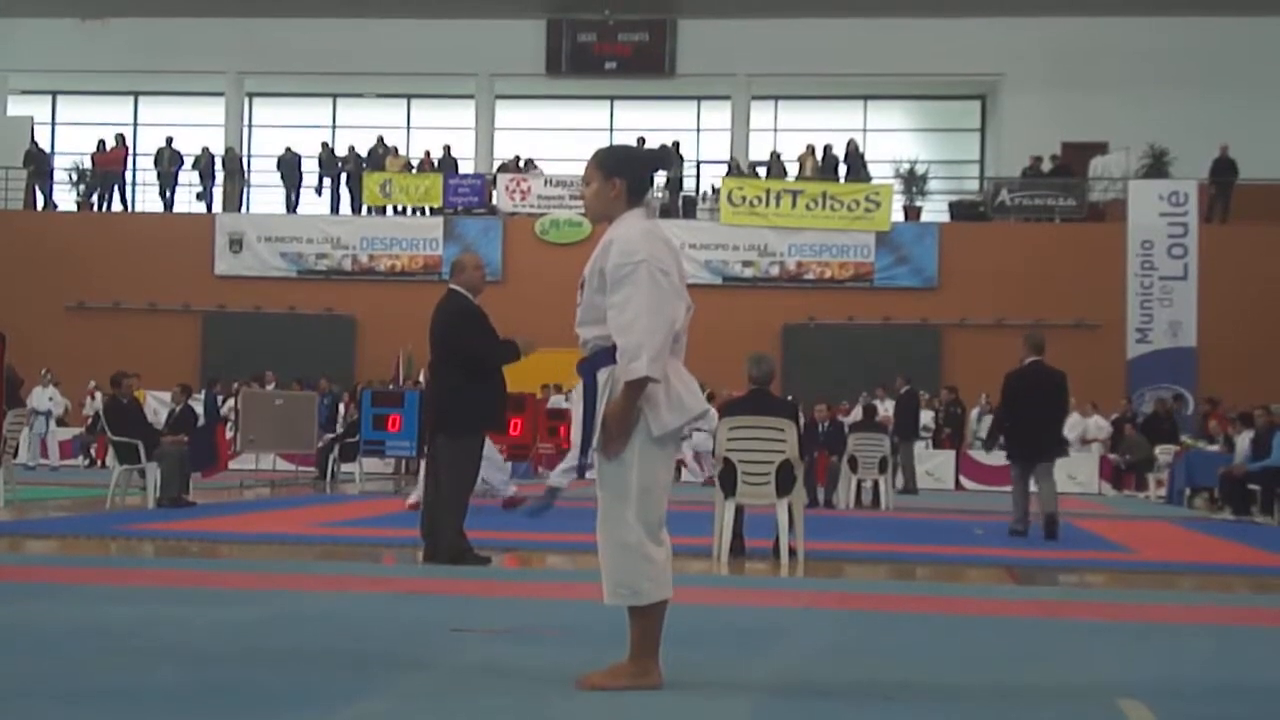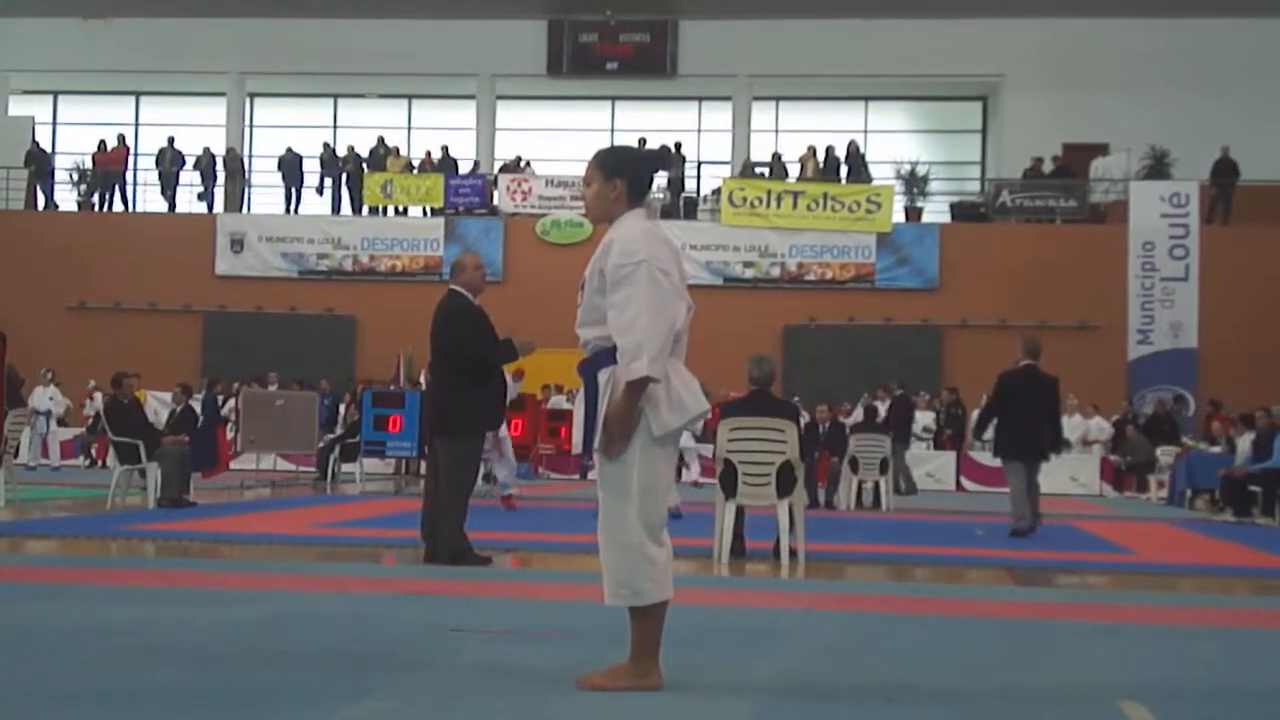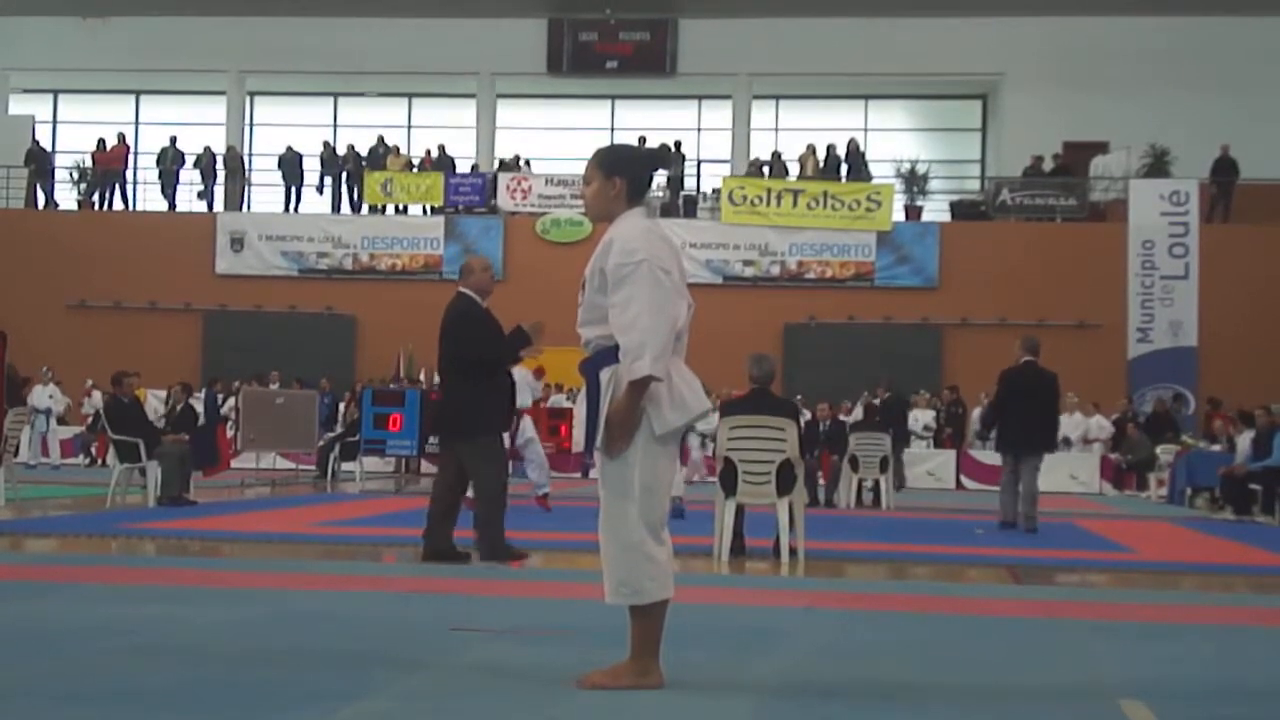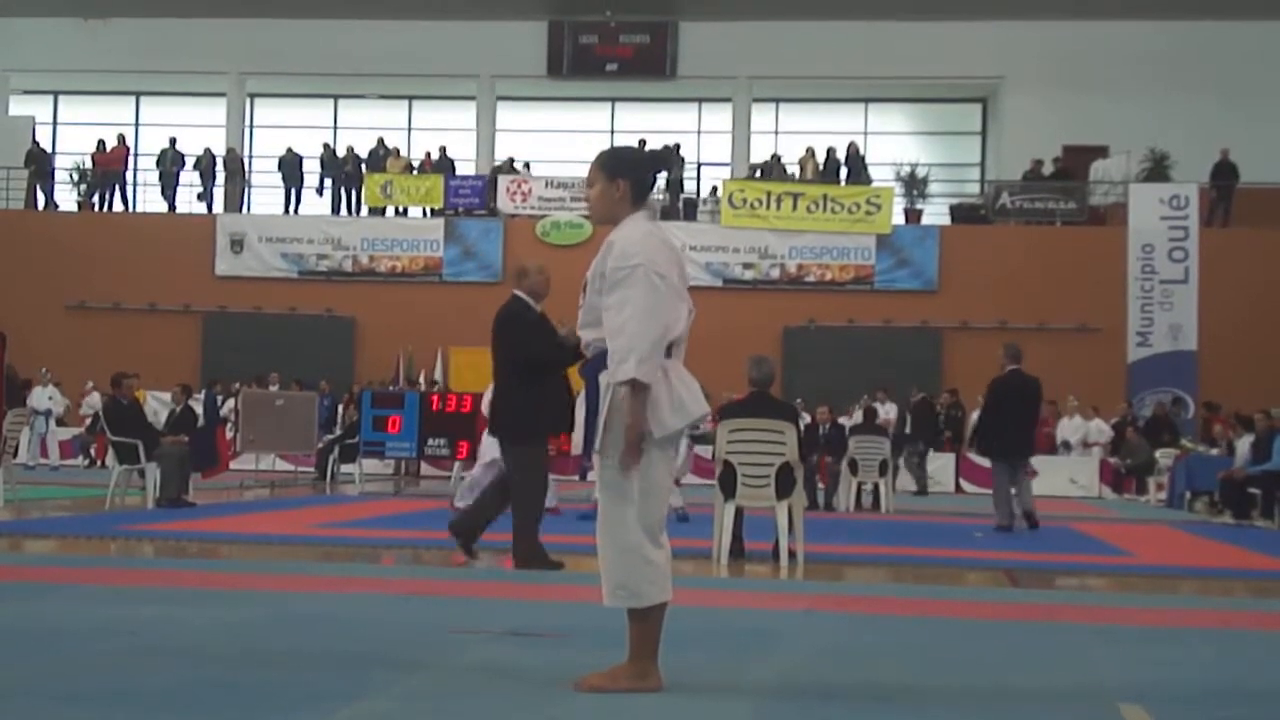
dt=0.5s
person 1, frame 1
left shoulder: (629, 240)
right shoulder: (639, 238)
left elbow: (642, 329)
left wrist: (624, 404)
left hip: (633, 395)
right hip: (639, 395)
left knee: (631, 525)
right knee: (633, 525)
left ankle: (641, 665)
right ankle: (642, 658)
person 1, frame 2
left shoulder: (630, 241)
right shoulder: (640, 238)
left elbow: (644, 329)
left wrist: (626, 404)
left hip: (634, 395)
right hip: (638, 394)
left knee: (632, 524)
right knee: (634, 525)
left ankle: (643, 665)
right ankle: (641, 661)
person 1, frame 3
left shoulder: (629, 240)
right shoulder: (640, 237)
left elbow: (646, 328)
left wrist: (628, 403)
left hip: (634, 393)
right hip: (642, 392)
left knee: (633, 523)
right knee: (636, 523)
left ankle: (643, 665)
right ankle: (642, 659)
person 1, frame 4
left shoulder: (629, 243)
right shoulder: (648, 240)
left elbow: (639, 331)
left wrist: (635, 409)
left hip: (634, 396)
right hip: (645, 395)
left knee: (630, 525)
right knee: (635, 526)
left ankle: (641, 667)
right ankle: (641, 662)
person 2, frame 1
left shoulder: (449, 306)
right shoulder: (463, 310)
right elbow: (482, 354)
left wrist: (506, 347)
right wrist: (516, 349)
left hip: (448, 404)
right hip: (463, 407)
left knee: (442, 477)
right knee: (457, 479)
left ankle: (436, 544)
right ankle: (451, 546)
person 2, frame 2
left shoulder: (451, 306)
right shoulder: (462, 310)
right elbow: (477, 354)
left wrist: (505, 349)
right wrist: (513, 349)
left hip: (449, 406)
right hip: (462, 408)
left knee: (443, 479)
right knee: (457, 480)
left ankle: (437, 544)
right ankle: (451, 547)
person 2, frame 3
left shoulder: (464, 309)
right shoulder: (468, 312)
right elbow: (488, 354)
left wrist: (518, 351)
right wrist: (523, 336)
left hip: (460, 409)
right hip: (472, 411)
left knee: (453, 478)
right knee: (491, 475)
left ankle: (437, 542)
right ankle: (492, 544)
person 2, frame 4
left shoulder: (527, 313)
right shoulder: (515, 315)
left elbow: (547, 356)
right elbow: (535, 357)
left wrist: (572, 346)
right wrist: (568, 344)
left hip: (524, 413)
right hip: (523, 415)
left knee: (518, 479)
right knee: (529, 482)
left ankle: (468, 525)
right ankle: (527, 552)
person 3, frame 1
left shoulder: (729, 407)
right shoulder: (788, 408)
right elbow: (799, 451)
left hip: (737, 482)
right hip: (777, 482)
right knee: (794, 477)
left ankle: (736, 541)
right ankle: (781, 543)
person 3, frame 2
left shoulder: (729, 408)
right shoulder: (789, 409)
right elbow: (800, 453)
left hip: (738, 484)
right hip: (778, 484)
right knee: (794, 478)
left ankle: (736, 542)
right ankle: (782, 544)
person 3, frame 3
left shoulder: (729, 406)
right shoulder: (789, 408)
left hip: (738, 481)
right hip: (778, 482)
right knee: (794, 476)
left ankle: (736, 541)
right ankle: (781, 542)
person 3, frame 4
left shoulder: (728, 410)
right shoulder: (789, 411)
left hip: (738, 484)
right hip: (777, 485)
right knee: (792, 479)
left ankle: (735, 544)
right ankle: (781, 545)
person 4, frame 1
left shoulder: (1014, 377)
right shoulder: (1058, 376)
left elbow: (1004, 411)
right elbow: (1063, 410)
left wrist: (992, 437)
right wrist: (1054, 434)
left hip: (1021, 440)
right hip: (1048, 440)
left knee: (1020, 483)
right knee: (1046, 480)
left ankle: (1019, 525)
right ankle: (1050, 515)
person 4, frame 2
left shoulder: (1007, 378)
right shoulder: (1050, 381)
left elbow: (992, 406)
right elbow: (1054, 415)
left wrist: (979, 428)
right wrist: (1057, 441)
left hip: (1011, 441)
right hip: (1037, 441)
left knee: (1017, 482)
right knee: (1031, 482)
left ankle: (1021, 523)
right ankle: (1033, 521)
person 4, frame 3
left shoulder: (1008, 374)
right shoulder: (1050, 377)
left elbow: (996, 406)
right elbow: (1054, 410)
left wrist: (986, 428)
right wrist: (1052, 435)
left hip: (1011, 435)
right hip: (1037, 437)
left knee: (1009, 476)
right knee: (1030, 479)
left ankle: (1009, 517)
right ankle: (1029, 521)
person 4, frame 4
left shoulder: (997, 383)
right shoulder: (1034, 383)
left elbow: (987, 414)
right elbow: (1036, 412)
left wrist: (979, 438)
left hip: (1000, 441)
right hip: (1023, 441)
left knee: (1001, 481)
right knee: (1022, 477)
left ankle: (1005, 521)
right ankle: (1028, 510)
